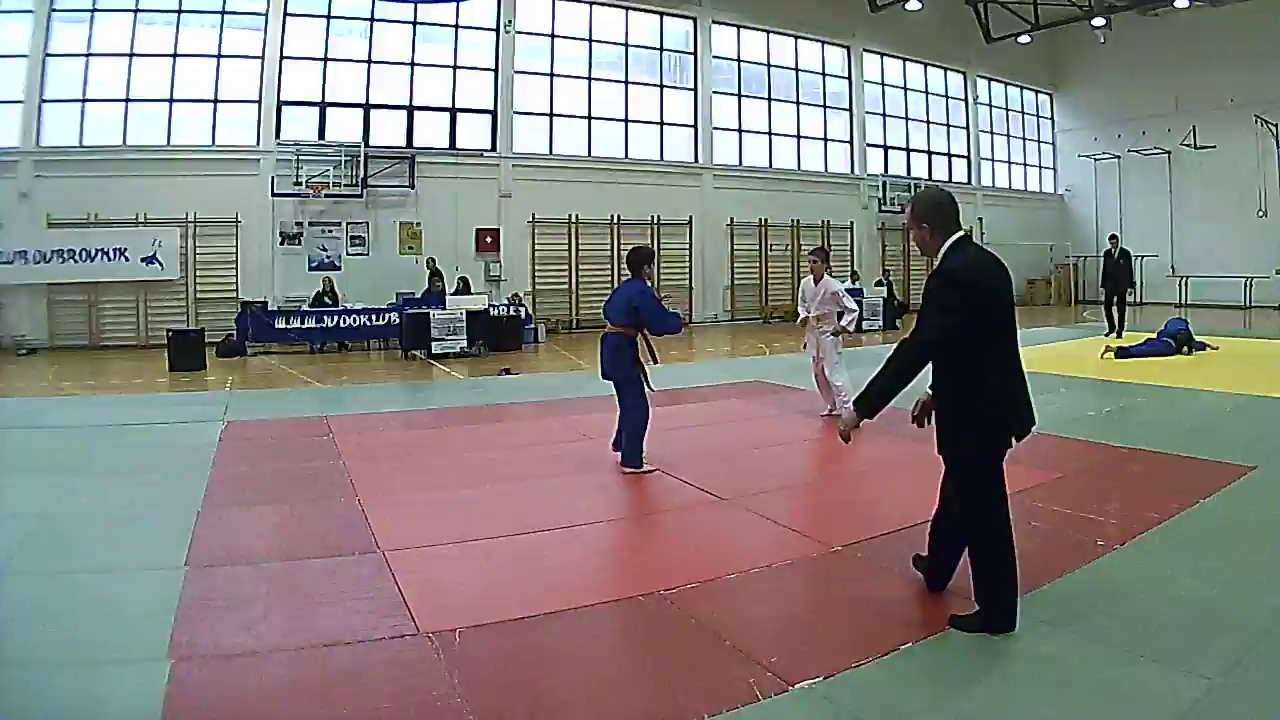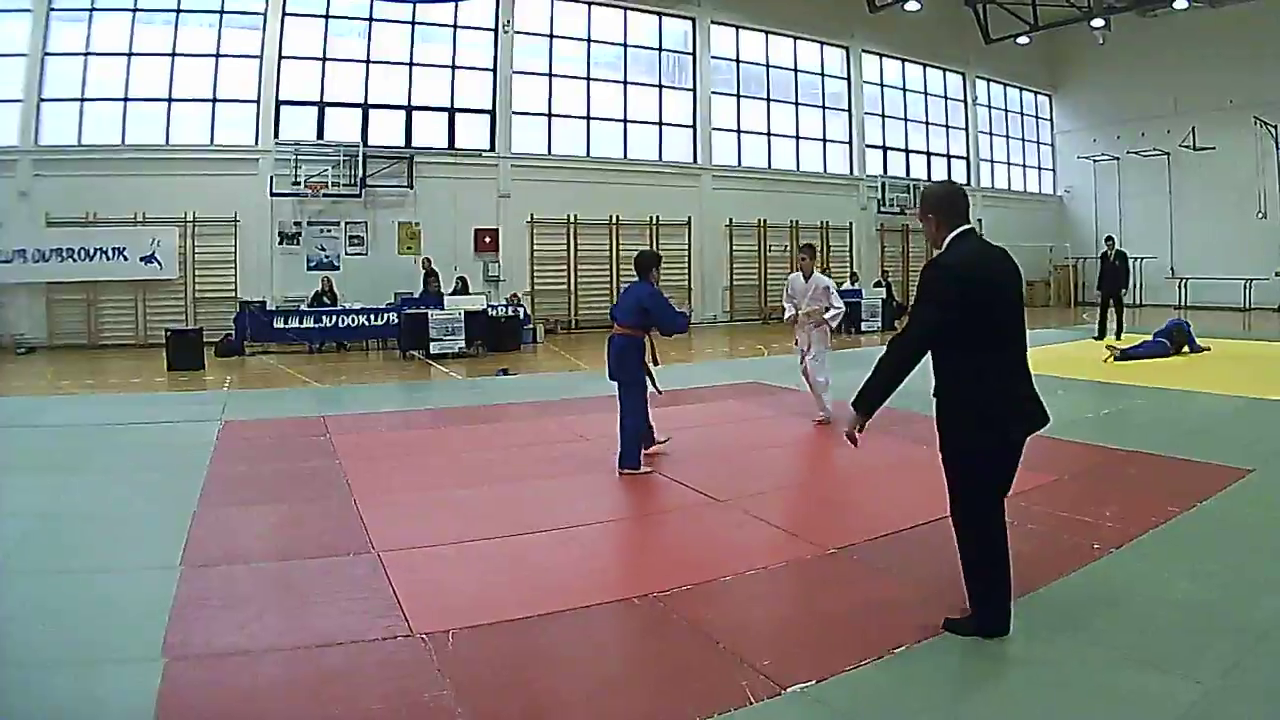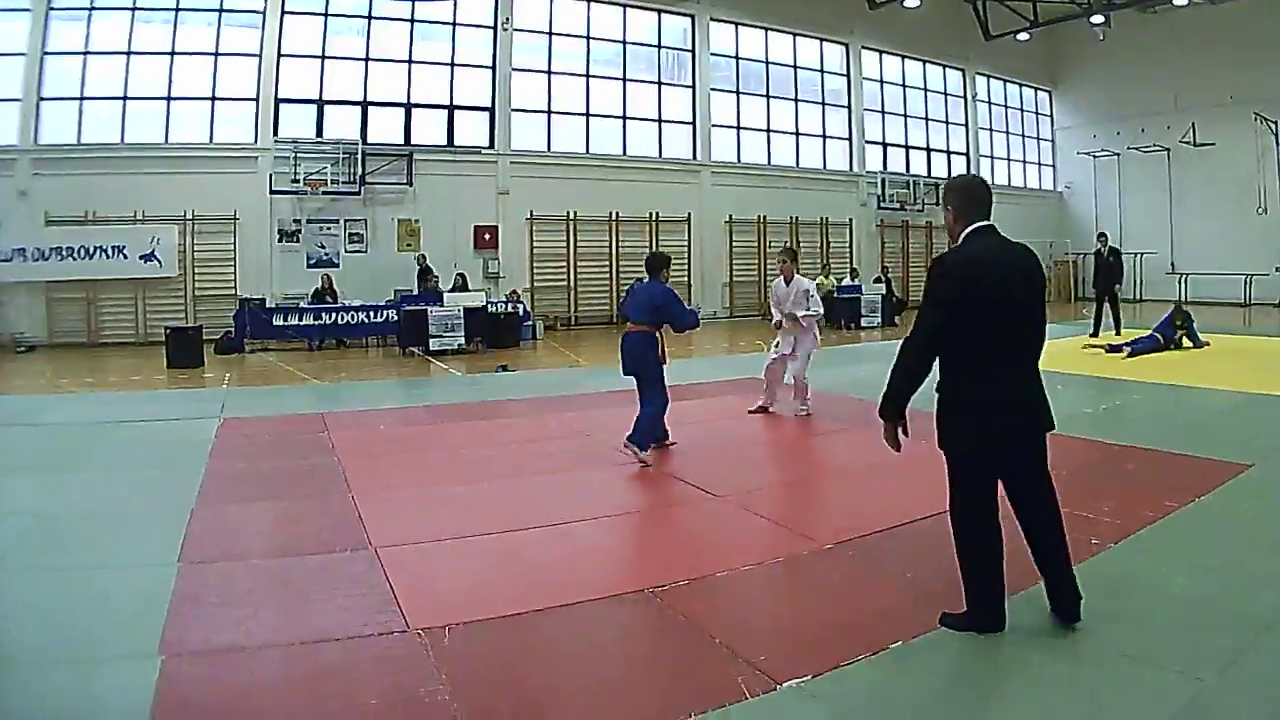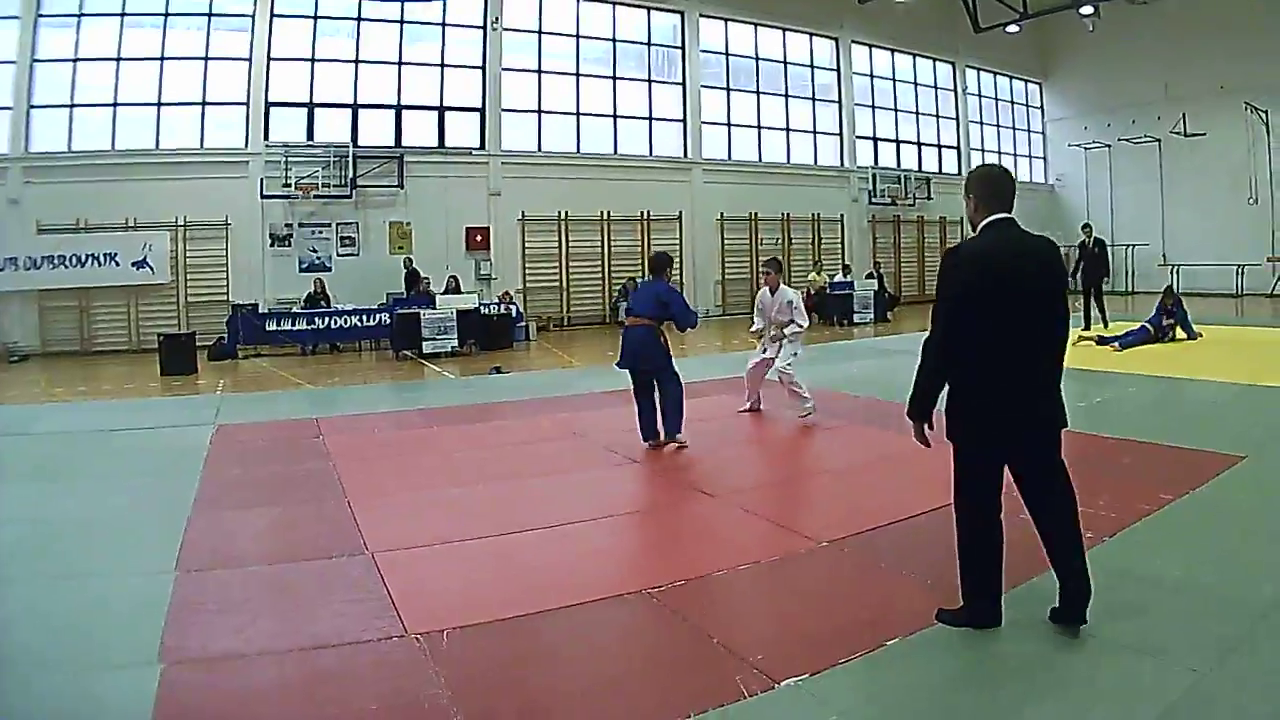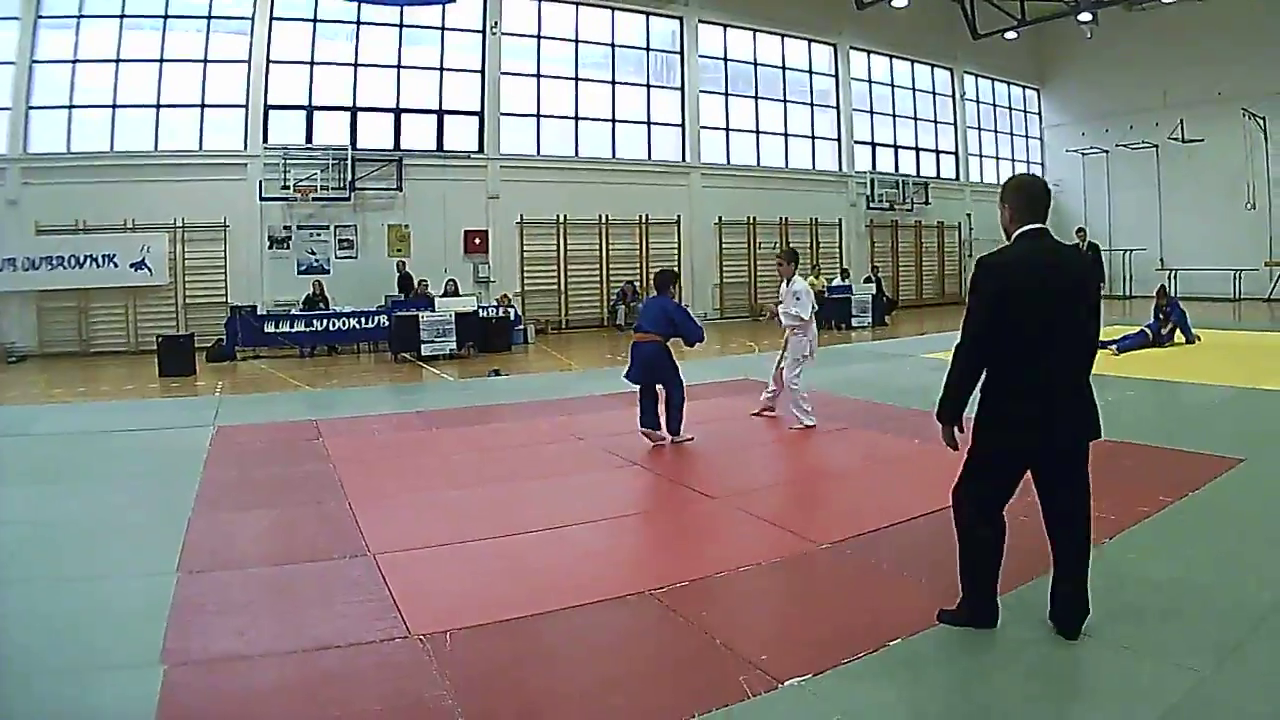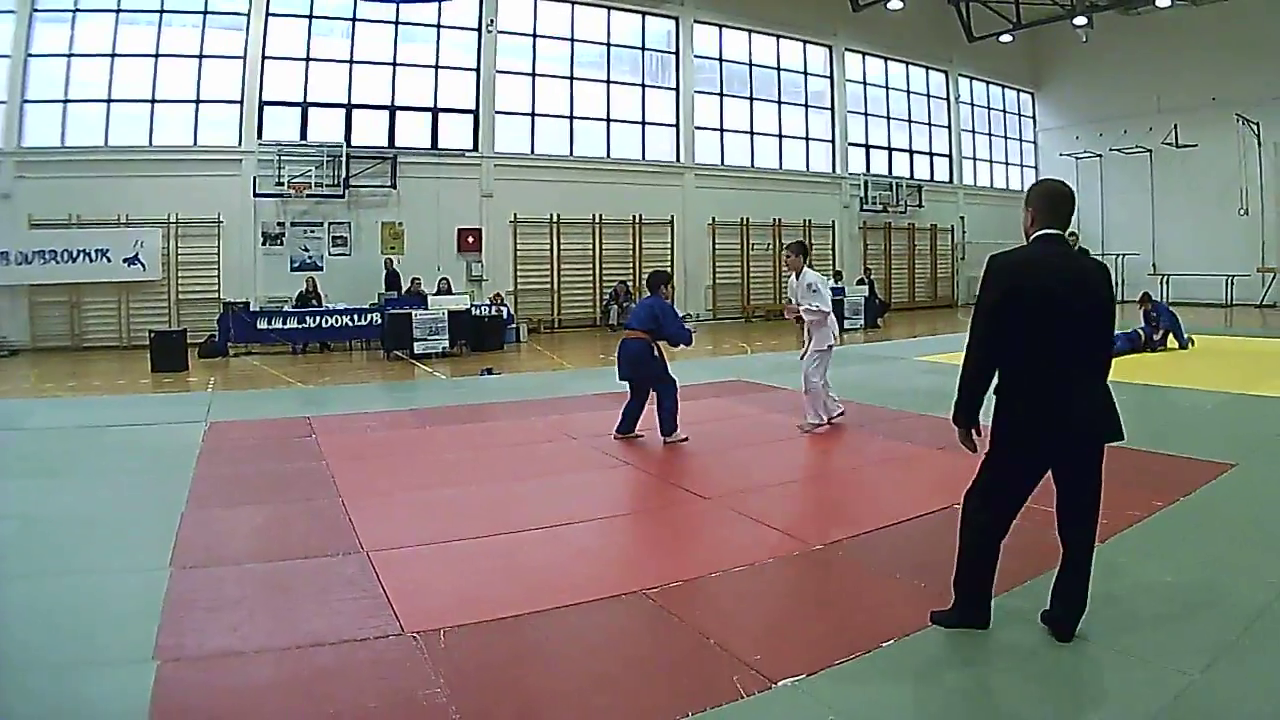
dt=0.2s
person 1, frame 1
left shoulder: (952, 274)
right shoulder: (984, 262)
left elbow: (918, 348)
left wrist: (862, 407)
right wrist: (935, 395)
left hip: (976, 413)
right hip: (996, 403)
left knee: (982, 507)
right knee: (961, 490)
left ankle: (996, 610)
right ankle: (939, 565)
person 1, frame 2
left shoulder: (946, 269)
right shoulder: (1001, 259)
left elbow: (912, 343)
left wrist: (865, 404)
left hip: (972, 414)
right hip: (1010, 405)
left knee: (974, 512)
right knee: (988, 503)
left ankle: (989, 614)
right ankle: (995, 596)
person 1, frame 3
left shoulder: (951, 266)
right shoulder: (1026, 258)
left elbow: (923, 344)
right elbow: (1035, 331)
left wrist: (894, 407)
left hip: (971, 412)
right hip: (1024, 406)
left knee: (973, 512)
right knee: (1036, 500)
left ankle: (985, 610)
right ankle: (1065, 597)
person 1, frame 4
left shoulder: (963, 259)
right shoulder: (1048, 252)
left elbow: (943, 340)
right elbow: (1059, 326)
left wrist: (921, 406)
left hip: (980, 407)
right hip: (1038, 403)
left knee: (977, 509)
right knee: (1053, 501)
left ankle: (981, 606)
right ankle: (1073, 602)
person 1, frame 5
left shoulder: (994, 267)
right shoulder: (1081, 265)
left elbow: (973, 349)
right elbow: (1089, 340)
left wrist: (950, 410)
left hip: (1010, 414)
right hip: (1069, 412)
left knee: (975, 504)
right knee: (1069, 515)
left ankle: (979, 605)
right ankle: (1070, 612)
person 1, frame 6
left shoulder: (1007, 267)
right shoulder: (1095, 272)
left elbow: (983, 348)
right elbow: (1103, 347)
left wrist: (966, 412)
left hip: (1025, 416)
right hip: (1086, 415)
left knee: (985, 508)
right knee: (1078, 518)
left ankle: (971, 606)
right ankle: (1065, 615)
person 2, frame 1
left shoulder: (623, 287)
right shoulder: (643, 292)
right elbow: (660, 325)
right wrist: (678, 318)
left hip: (613, 345)
right hip: (623, 348)
left knee: (629, 399)
right knee: (636, 404)
left ankle: (621, 443)
right ankle: (631, 462)
person 2, frame 2
left shoulder: (629, 290)
right shoulder: (651, 294)
left elbow: (616, 313)
right elbow: (670, 325)
right wrist: (684, 316)
left hip: (619, 344)
right hip: (630, 348)
left knee: (637, 398)
right knee: (633, 404)
left ankle: (646, 440)
right ankle: (628, 463)
person 2, frame 3
left shoulder: (637, 288)
right shoulder: (664, 293)
left elbow: (624, 311)
right elbow: (683, 321)
right wrist: (693, 313)
left hip: (629, 341)
right hip: (645, 343)
left knee: (649, 392)
right knee: (656, 396)
left ankle: (658, 436)
right ankle: (636, 441)
person 2, frame 4
left shoulder: (640, 288)
right shoulder: (668, 291)
right elbow: (687, 320)
right wrist: (689, 314)
left hip: (630, 336)
right hip: (648, 338)
left knee: (643, 389)
right knee: (670, 384)
left ankle: (651, 436)
right ankle: (673, 432)
person 2, frame 5
left shoulder: (648, 304)
right shoulder: (674, 308)
right elbow: (693, 335)
right wrist: (698, 331)
left hip: (638, 350)
right hip: (655, 351)
left knee: (647, 389)
right knee: (674, 388)
left ankle: (649, 426)
right ankle: (675, 432)
person 2, frame 6
left shoulder: (645, 303)
right shoulder: (664, 306)
right elbow: (673, 336)
left wrist: (678, 322)
right wrist: (687, 332)
left hip: (627, 349)
right hip: (641, 350)
left knee: (640, 390)
right knee: (666, 387)
left ankle: (624, 429)
right ankle: (669, 433)
person 3, frame 1
left shoulder: (834, 286)
right shoulder: (805, 283)
left elbow: (853, 309)
left wrist: (843, 326)
right wrist: (803, 317)
left hip: (828, 333)
right hip: (812, 332)
left knee: (834, 373)
right knee: (818, 373)
left ankle: (846, 409)
right ankle: (833, 407)
person 3, frame 2
left shoulder: (824, 282)
right shoulder: (792, 280)
left elbow: (839, 308)
right elbow: (787, 301)
left wrist: (825, 319)
right wrist: (790, 314)
left hip: (818, 329)
right hip: (801, 328)
left knee: (816, 371)
right knee: (806, 370)
left ankle: (824, 410)
right ankle: (820, 405)
person 3, frame 3
left shoulder: (806, 285)
right shoulder: (777, 285)
left elbow: (817, 310)
left wrist: (798, 317)
right wrist: (777, 319)
left hip: (805, 331)
right hip: (786, 331)
left knee: (798, 371)
right knee: (773, 365)
left ankle: (803, 405)
right ankle: (766, 402)
person 3, frame 4
left shoulder: (791, 296)
right shoulder: (762, 294)
left elbow: (802, 323)
right elbow: (758, 316)
left wrist: (782, 334)
right wrist: (757, 329)
left hip: (789, 338)
right hip: (770, 338)
left knee: (783, 369)
right knee: (754, 369)
left ankle: (807, 405)
right ankle: (752, 403)
person 3, frame 5
left shoulder: (801, 288)
right shoulder: (785, 284)
left elbow: (802, 316)
left wrist: (781, 311)
right wrist: (778, 310)
left hip: (802, 337)
right hip: (793, 334)
left knee: (791, 377)
right knee: (780, 371)
left ankle: (806, 419)
right ankle: (768, 403)
person 3, frame 6
left shoulder: (812, 279)
right shoulder: (793, 279)
left elbow: (824, 308)
left wrist: (800, 310)
right wrist: (791, 308)
left hip: (823, 329)
right hip: (813, 329)
left knee: (810, 373)
right knee: (816, 374)
left ankle: (814, 419)
right ankle: (832, 409)
